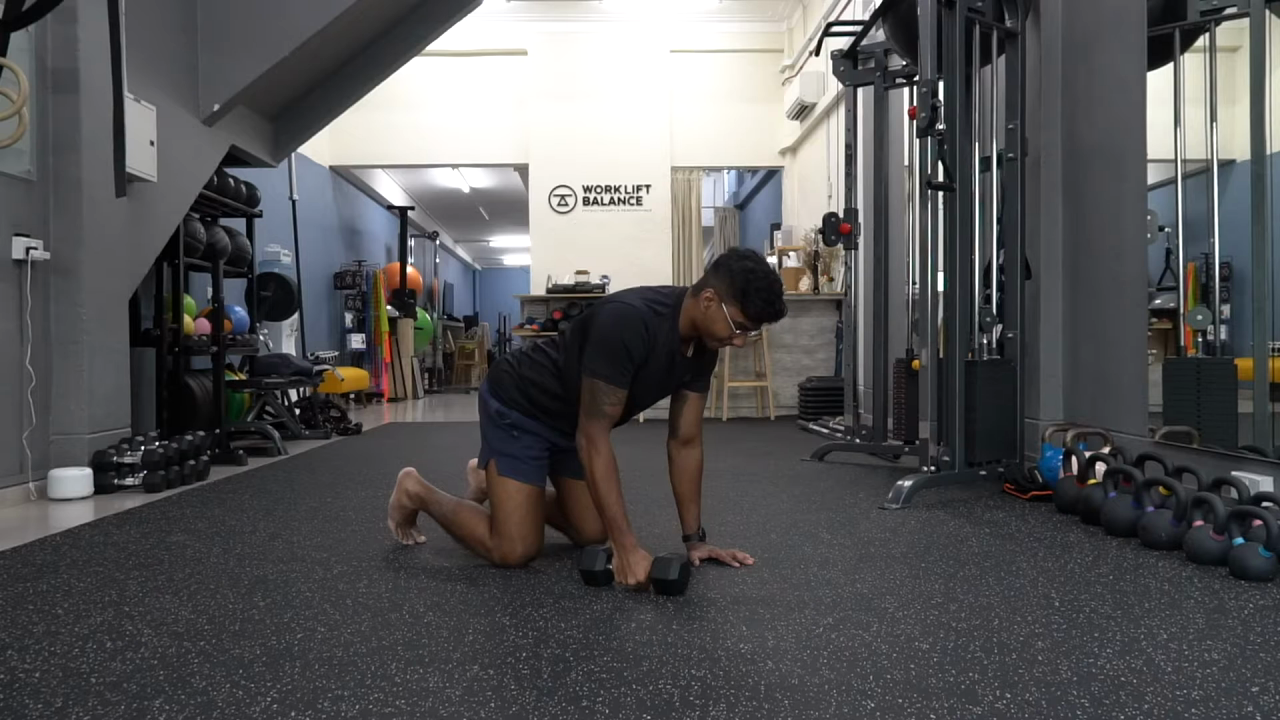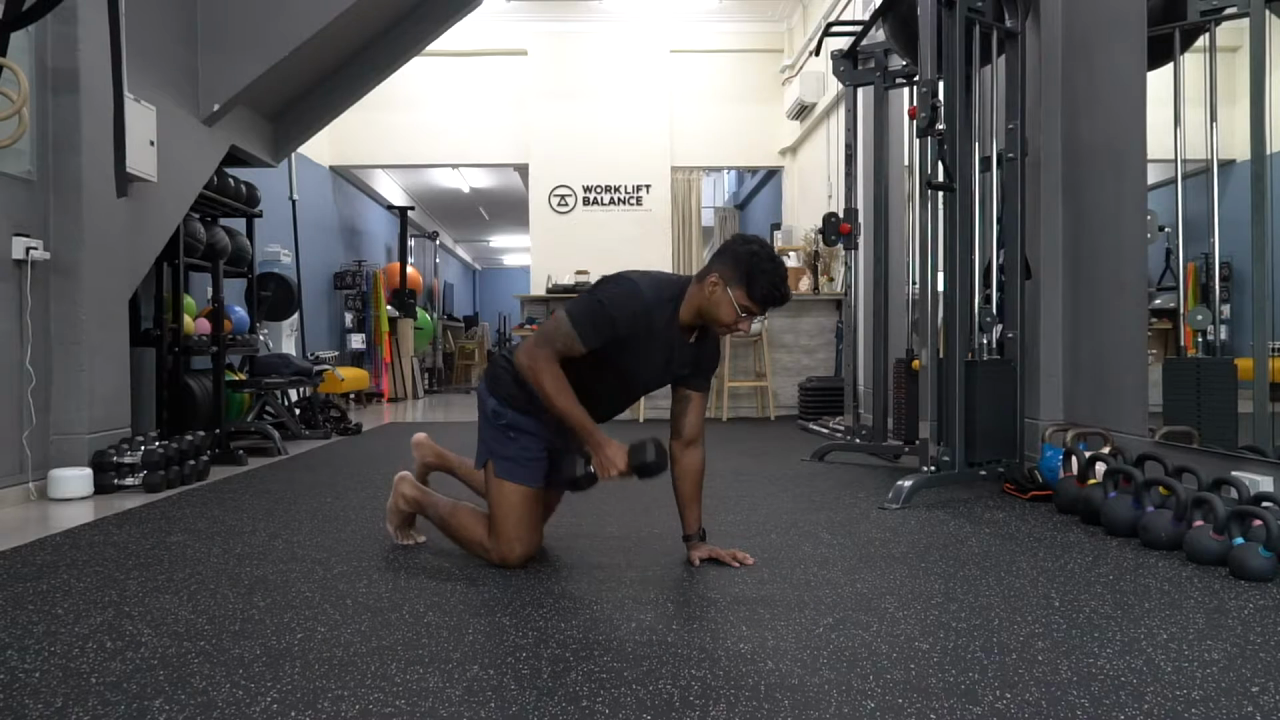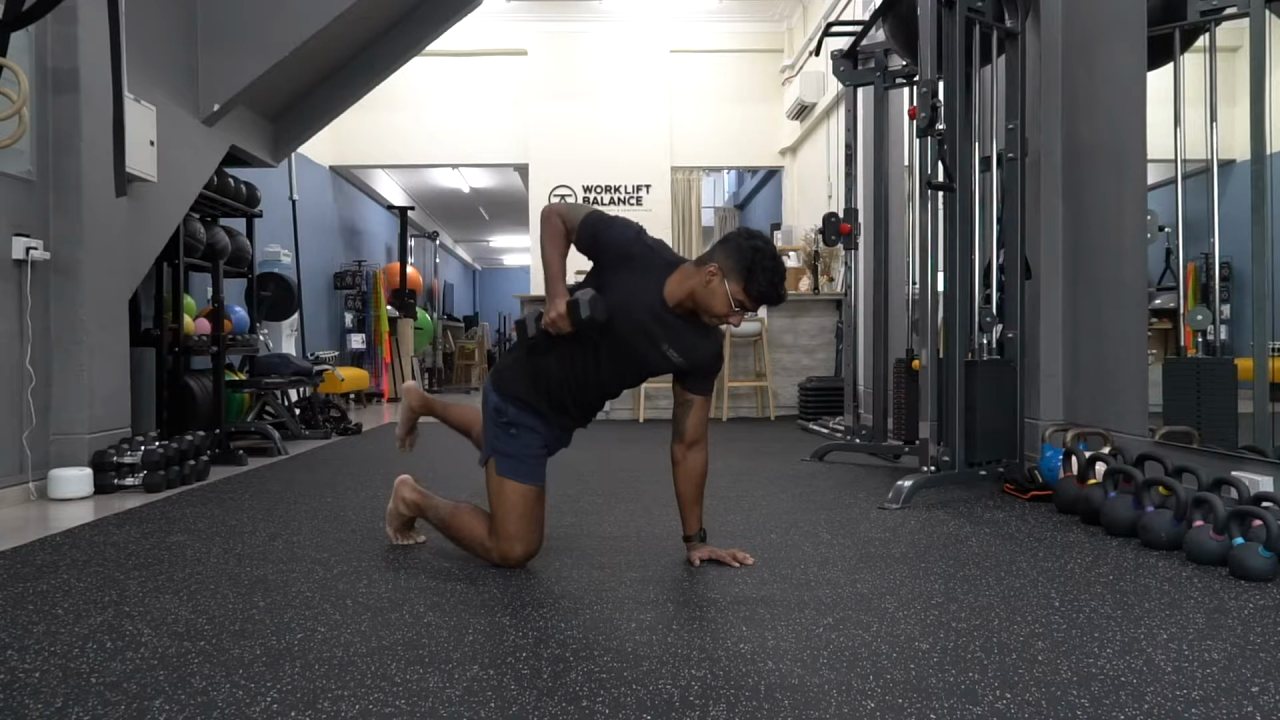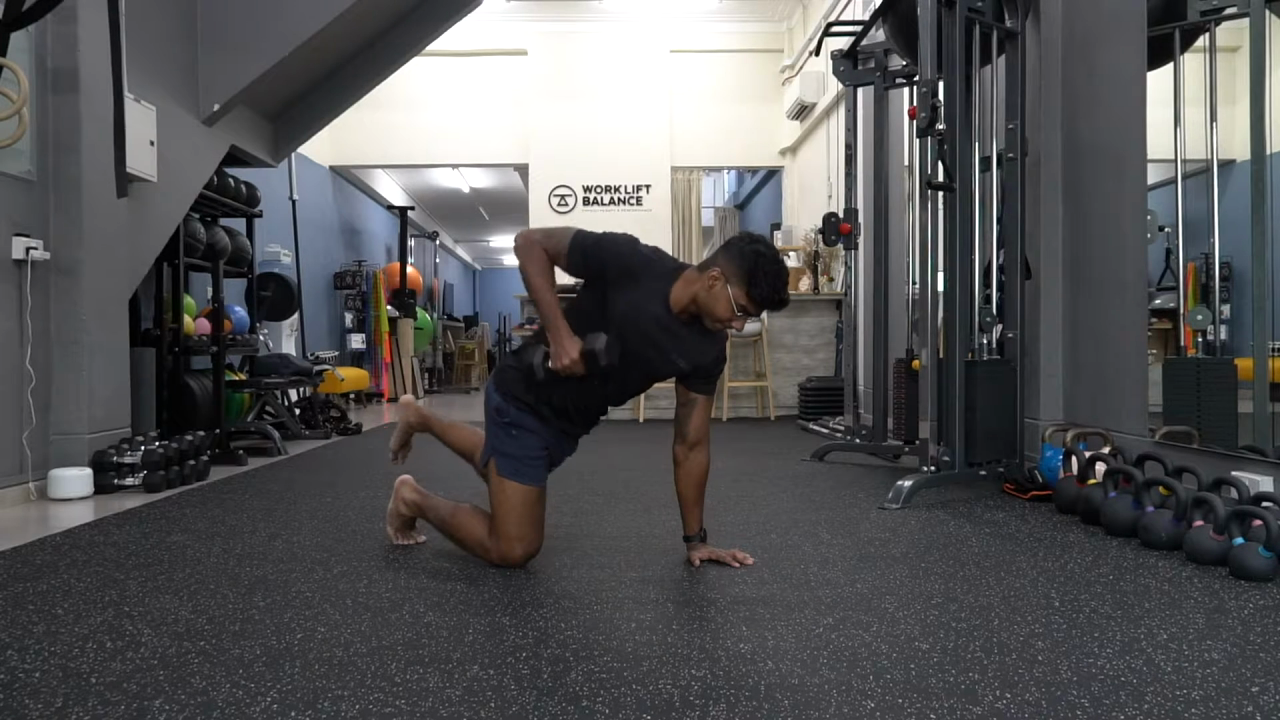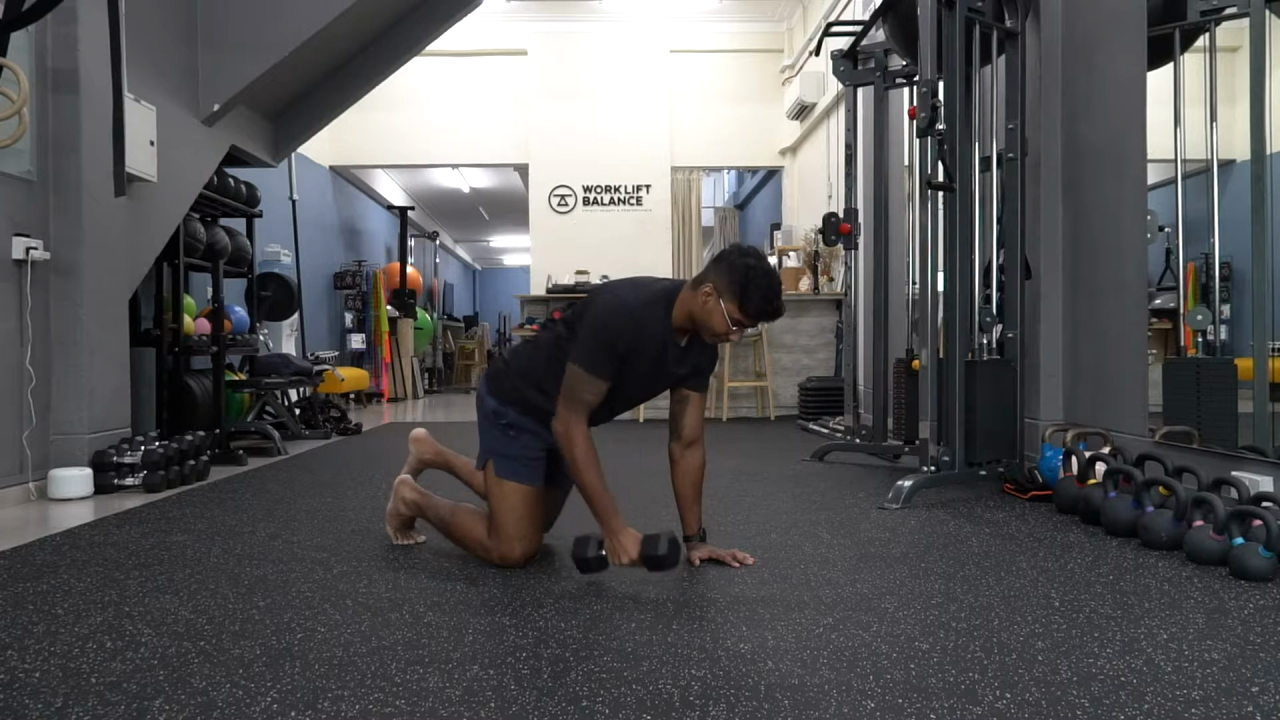
dt=0.7s
person 1, frame 1
left shoulder: (702, 348)
right shoulder: (628, 321)
left elbow: (685, 442)
right elbow: (593, 437)
left wrist: (694, 539)
right wrist: (626, 545)
left hip: (570, 416)
right hip: (518, 405)
left knee: (591, 534)
right knee: (514, 550)
left ankle: (491, 480)
right ankle: (416, 492)
person 1, frame 2
left shoulder: (704, 348)
right shoulder: (634, 299)
left elbow: (686, 441)
right elbow: (532, 356)
left wrist: (694, 538)
right wrist: (596, 442)
left hip: (567, 414)
right hip: (517, 402)
left knee: (533, 516)
right knee: (513, 550)
left ankle: (433, 455)
right ankle: (412, 495)
person 1, frame 3
left shoulder: (704, 348)
right shoulder: (631, 251)
left elbow: (689, 443)
right elbow: (555, 215)
left wrist: (695, 539)
right wrist: (556, 294)
left hip: (568, 413)
right hip: (521, 394)
left knee: (504, 451)
right knee: (513, 549)
left ankle: (422, 402)
right ankle: (414, 499)
person 1, frame 4
left shoulder: (708, 349)
right shoulder: (631, 263)
left elbow: (690, 445)
right elbow: (530, 243)
left wrist: (695, 540)
right wrist: (559, 334)
left hip: (572, 415)
right hip: (524, 398)
left knee: (505, 474)
right knee: (512, 549)
left ankle: (420, 417)
right ankle: (414, 499)
person 1, frame 5
left shoulder: (701, 348)
right shoulder: (623, 312)
left elbow: (686, 443)
right elbow: (568, 421)
left wrist: (695, 538)
right wrist: (614, 526)
left hip: (562, 418)
right hip: (516, 403)
left knee: (534, 521)
right knee: (514, 549)
left ankle: (431, 453)
right ankle: (413, 498)
